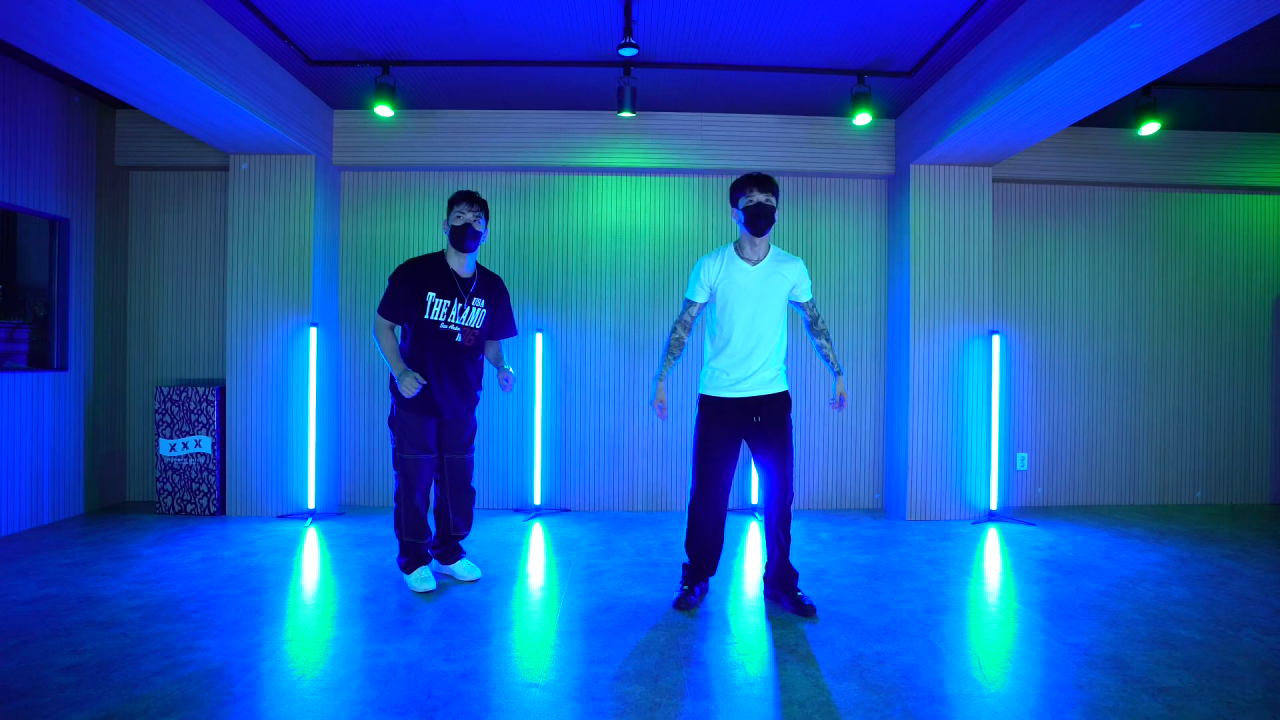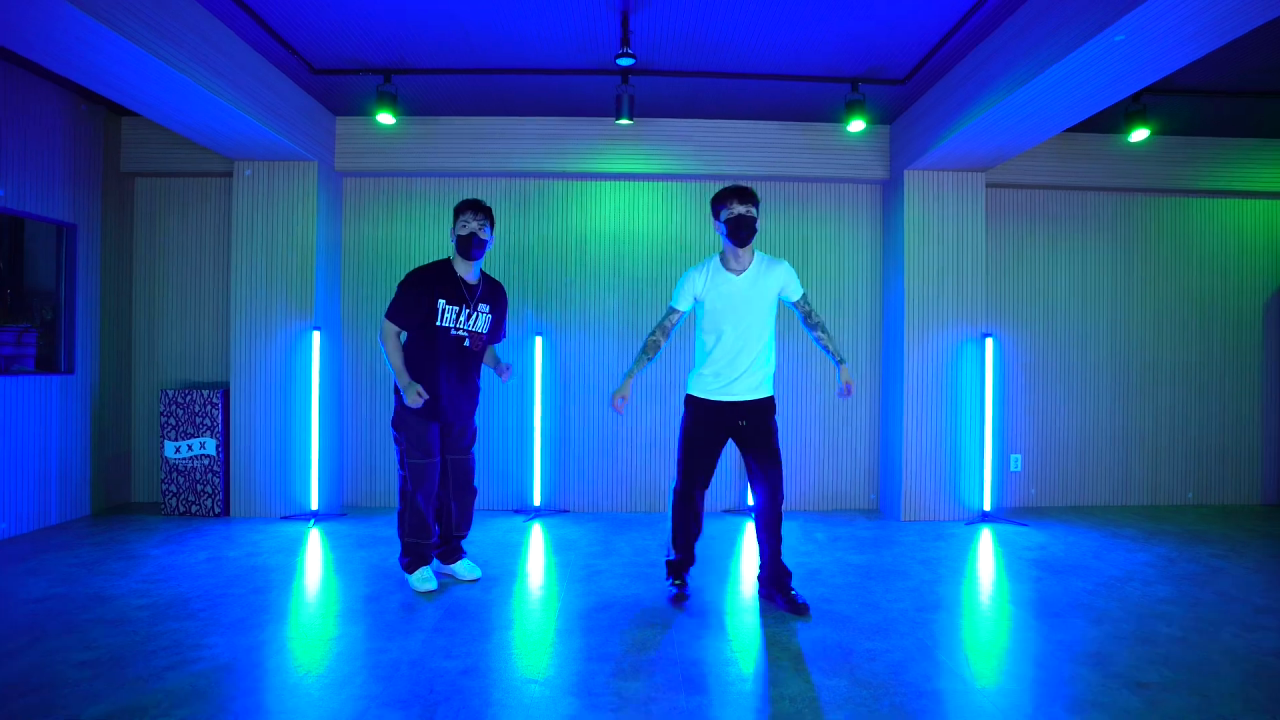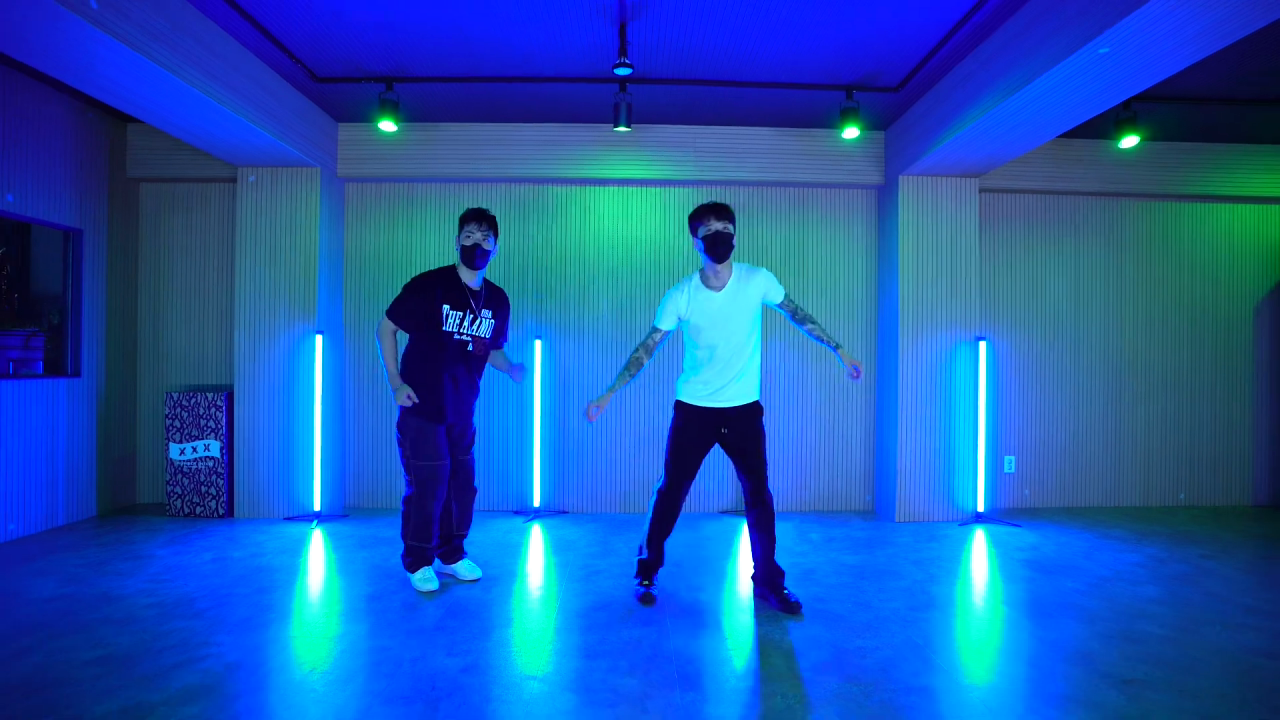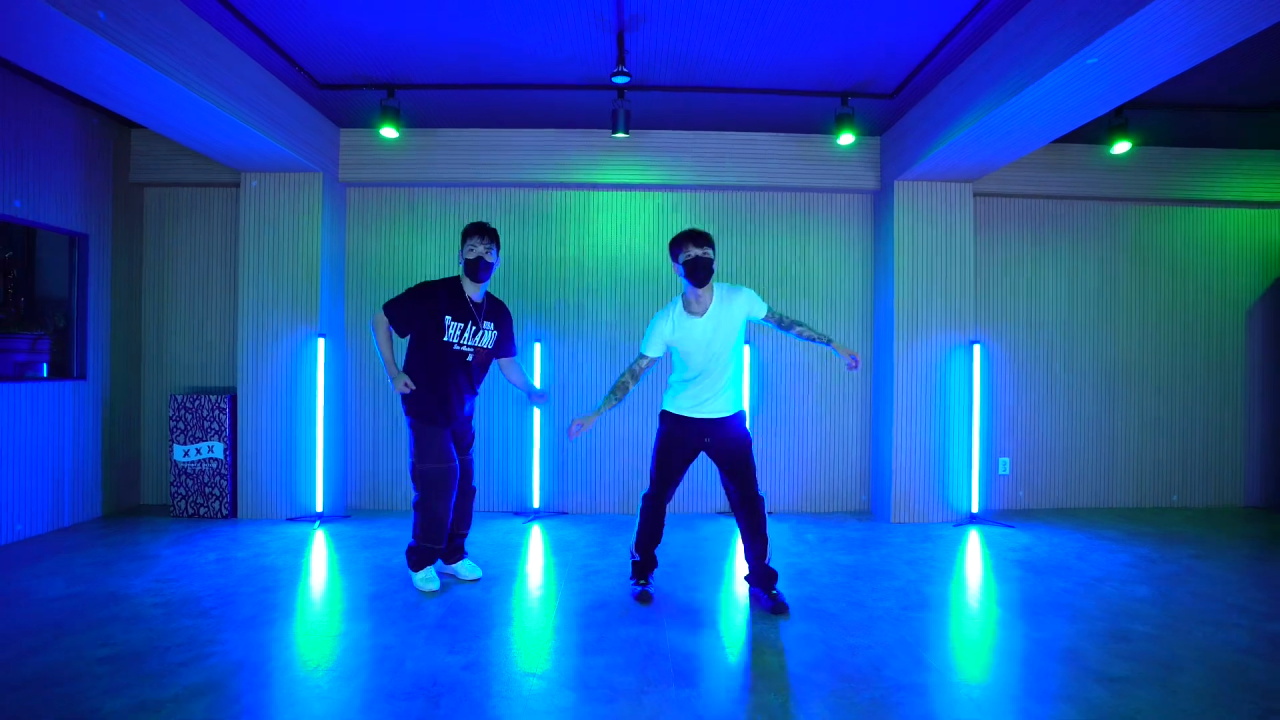
dt=0.1s
person 1, frame 1
left shoulder: (792, 268)
right shoulder: (711, 266)
left elbow: (814, 321)
right elbow: (683, 324)
left wrist: (838, 373)
right wrist: (661, 379)
left hip: (772, 399)
right hip: (719, 400)
left knee: (780, 492)
right knee: (707, 491)
left ankle: (780, 581)
right ankle: (695, 578)
person 1, frame 2
left shoulder: (778, 271)
right shoulder: (697, 277)
left elbow: (809, 316)
right elbow: (663, 330)
left wrist: (840, 362)
right wrist: (629, 379)
left hip: (757, 404)
right hip: (705, 402)
left knee: (769, 493)
right knee: (689, 488)
left ankle: (774, 581)
right ankle: (679, 571)
person 1, frame 3
left shoulder: (757, 280)
right shoulder: (680, 296)
left elbow: (798, 314)
right elbow: (648, 346)
left wrist: (838, 348)
right wrist: (610, 393)
left hip: (744, 409)
right hip: (693, 409)
left knee: (758, 496)
right knee: (672, 490)
left ankle: (768, 581)
right ankle: (647, 570)
person 1, frame 4
left shoulder: (740, 299)
right shoulder: (666, 320)
left elbow: (784, 323)
right elbow: (636, 371)
left wrist: (833, 345)
right wrist: (596, 414)
left hip: (728, 420)
right hip: (679, 420)
left knee: (748, 500)
right knee: (657, 496)
left ankle: (761, 581)
right ankle: (641, 572)
person 2, frame 1
left shoulder: (493, 287)
right shoulder: (414, 273)
right elbow: (384, 325)
left wrist: (502, 369)
right wrist: (401, 373)
left hip: (461, 401)
right hip: (416, 398)
left knee: (458, 480)
right knee: (414, 479)
left ankle: (449, 552)
right ankle: (414, 560)
person 2, frame 2
left shoulder: (494, 292)
right shoulder: (422, 281)
right elbow: (389, 331)
left wrist: (500, 368)
right wrist: (406, 384)
left hip: (462, 404)
right hip: (420, 403)
left knee: (460, 481)
right knee: (419, 482)
left ankle: (450, 553)
right ankle: (416, 560)
person 2, frame 3
left shoulder: (497, 300)
right shoulder: (427, 287)
right elbow: (387, 328)
left wrist: (513, 368)
right wrist: (396, 381)
left hip: (460, 406)
right hip: (421, 405)
left knee: (461, 481)
right knee: (428, 482)
left ankle: (450, 553)
right ankle: (418, 560)
person 2, frame 4
left shoulder: (498, 312)
right shoulder: (429, 295)
left elbow: (504, 360)
right elbow: (381, 320)
left wrist: (530, 389)
right wrist: (393, 372)
left hip: (461, 410)
right hip: (426, 408)
left knee: (461, 482)
right knee: (438, 483)
left ankle: (452, 554)
right ankle: (421, 559)
